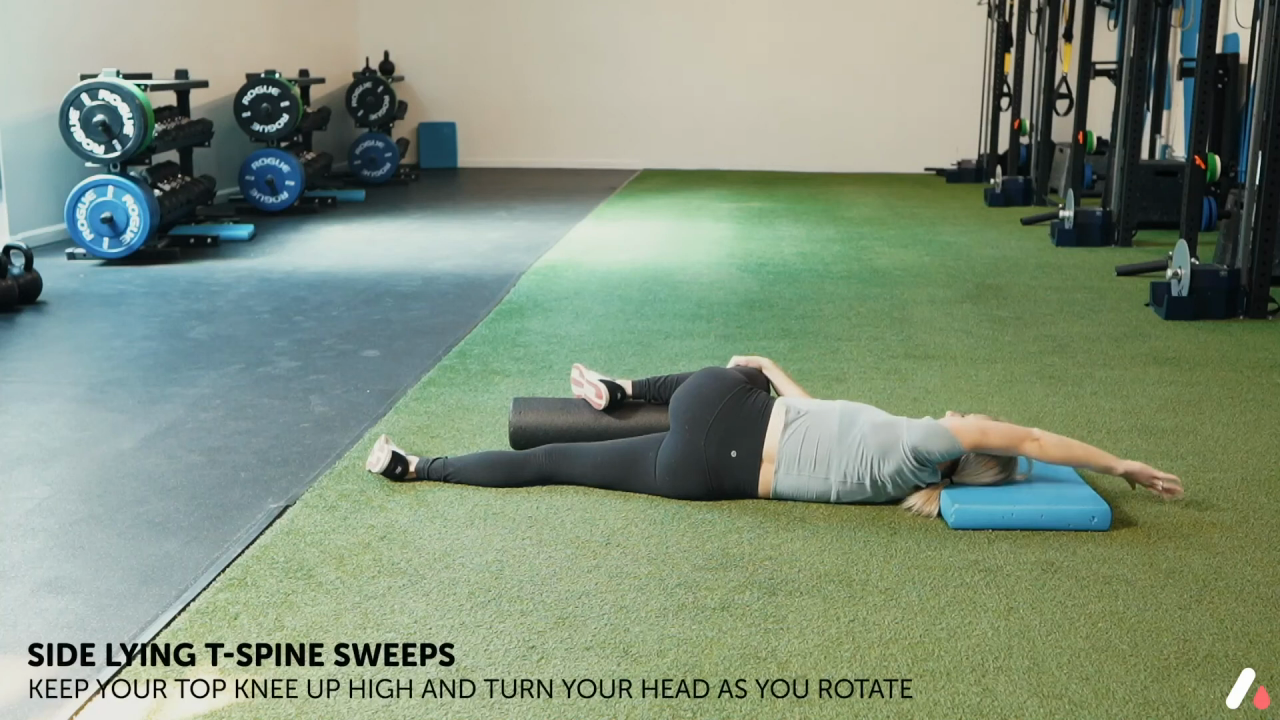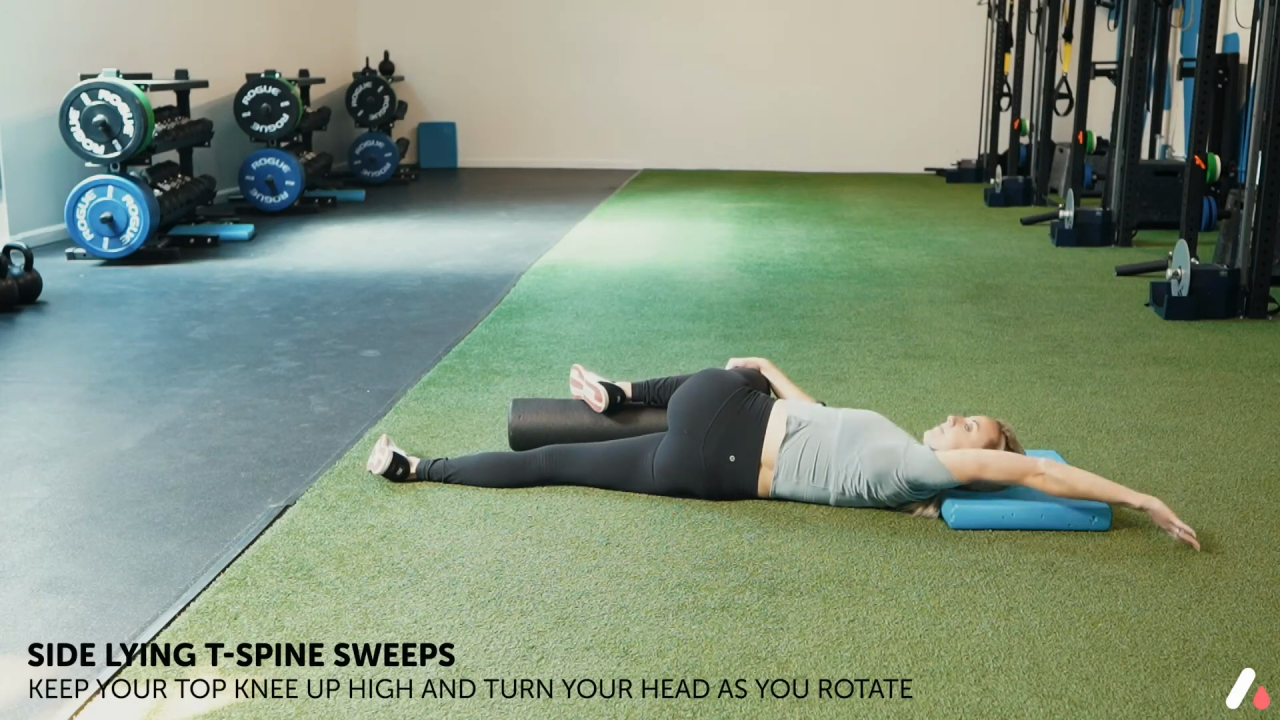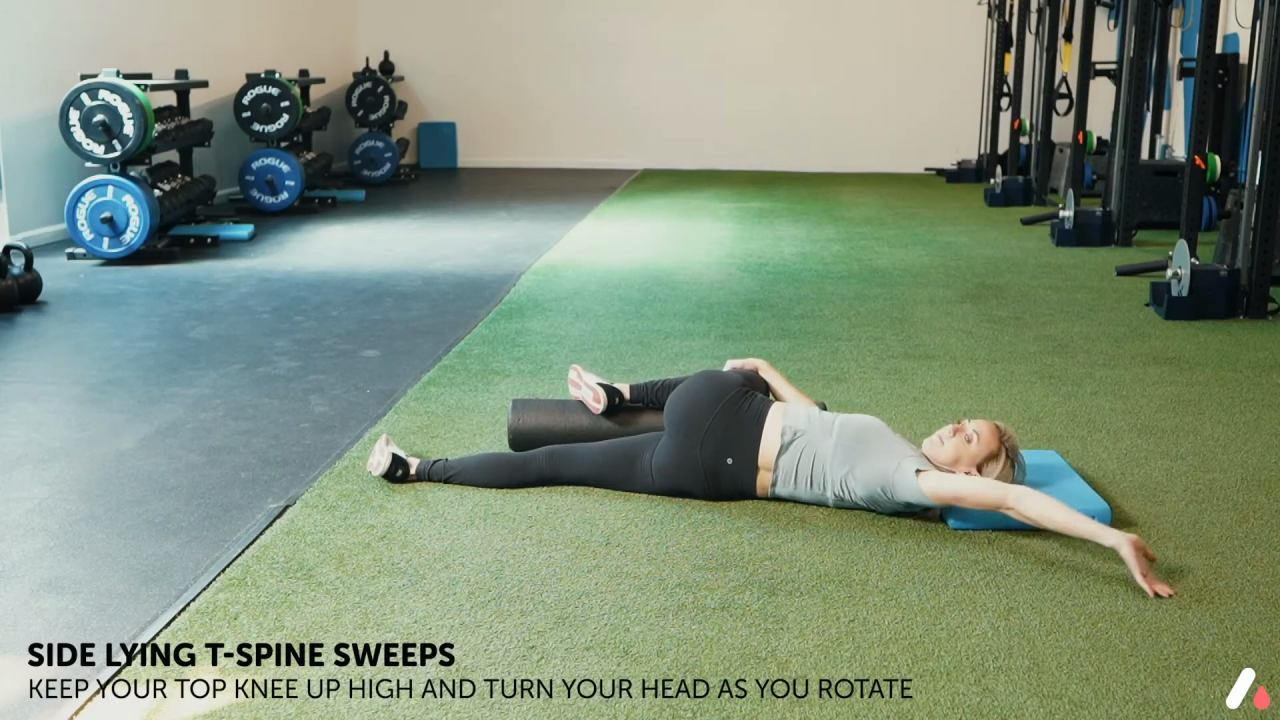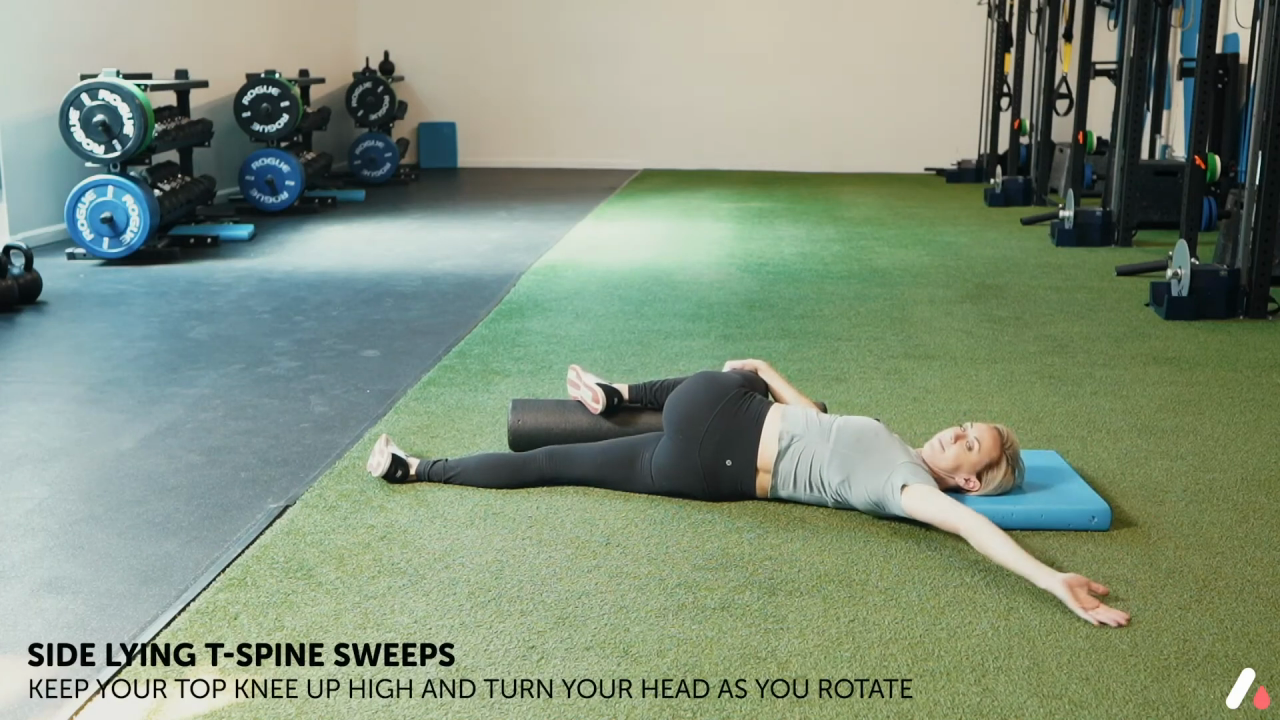
dt=0.4s
person 1, frame 1
right shoulder: (920, 445)
right elbow: (1025, 438)
right wrist: (1121, 463)
left hip: (717, 438)
right hip: (716, 443)
right knee: (572, 459)
right ankle: (416, 466)
person 1, frame 2
right shoulder: (910, 464)
right elbow: (1034, 473)
right wrist: (1140, 498)
left hip: (723, 441)
right hip: (711, 457)
right knee: (559, 461)
left ankle: (616, 392)
right ankle: (417, 464)
person 1, frame 3
left shoulder: (903, 460)
right shoulder: (911, 479)
right elbow: (1008, 501)
right wrist: (1116, 537)
left hip: (719, 441)
right hip: (710, 462)
right knee: (558, 464)
right ankle: (417, 466)
person 1, frame 4
right shoulder: (904, 475)
right elbow: (964, 525)
right wrist: (1055, 581)
left hip: (732, 424)
right hip: (708, 461)
right knee: (595, 446)
left ankle: (615, 395)
right ankle: (417, 468)
